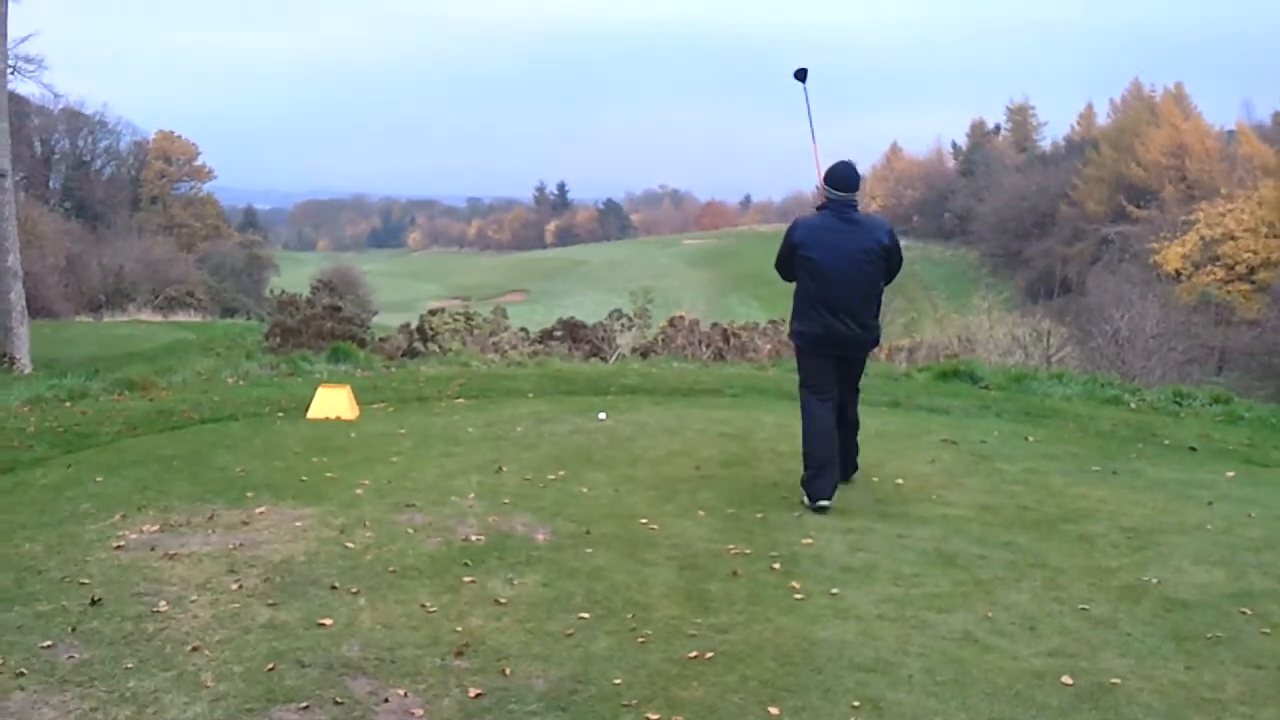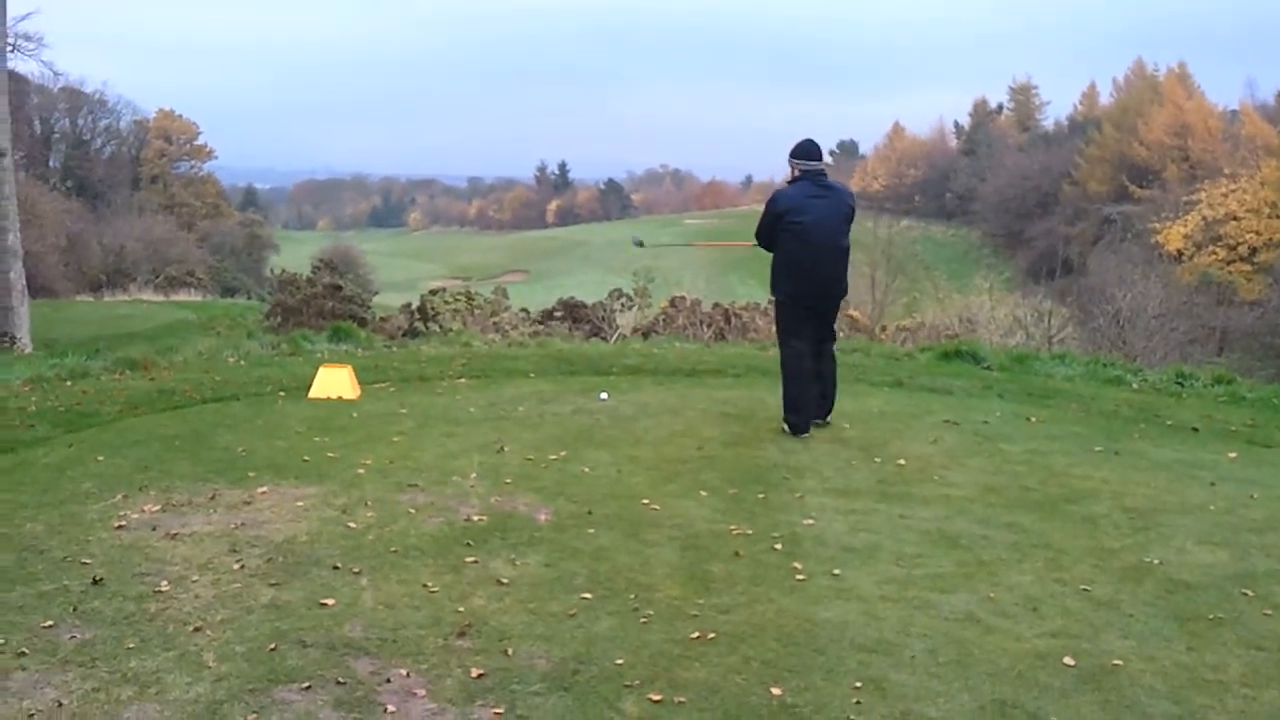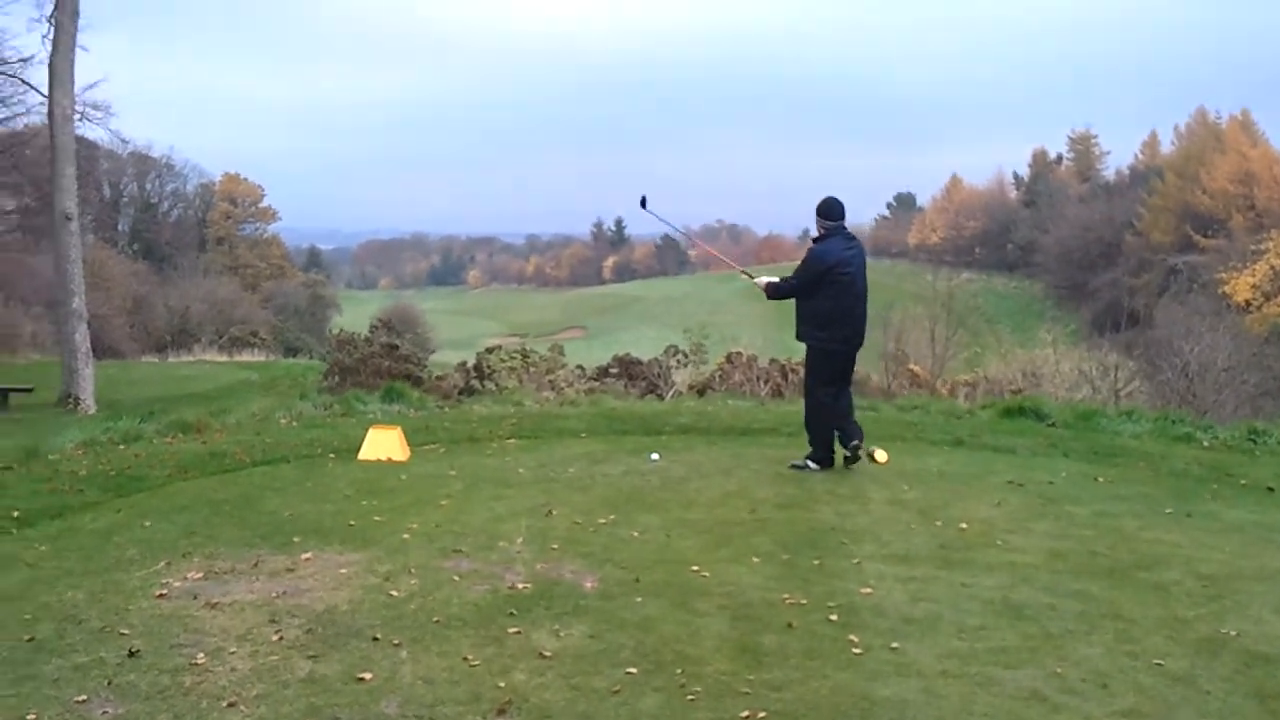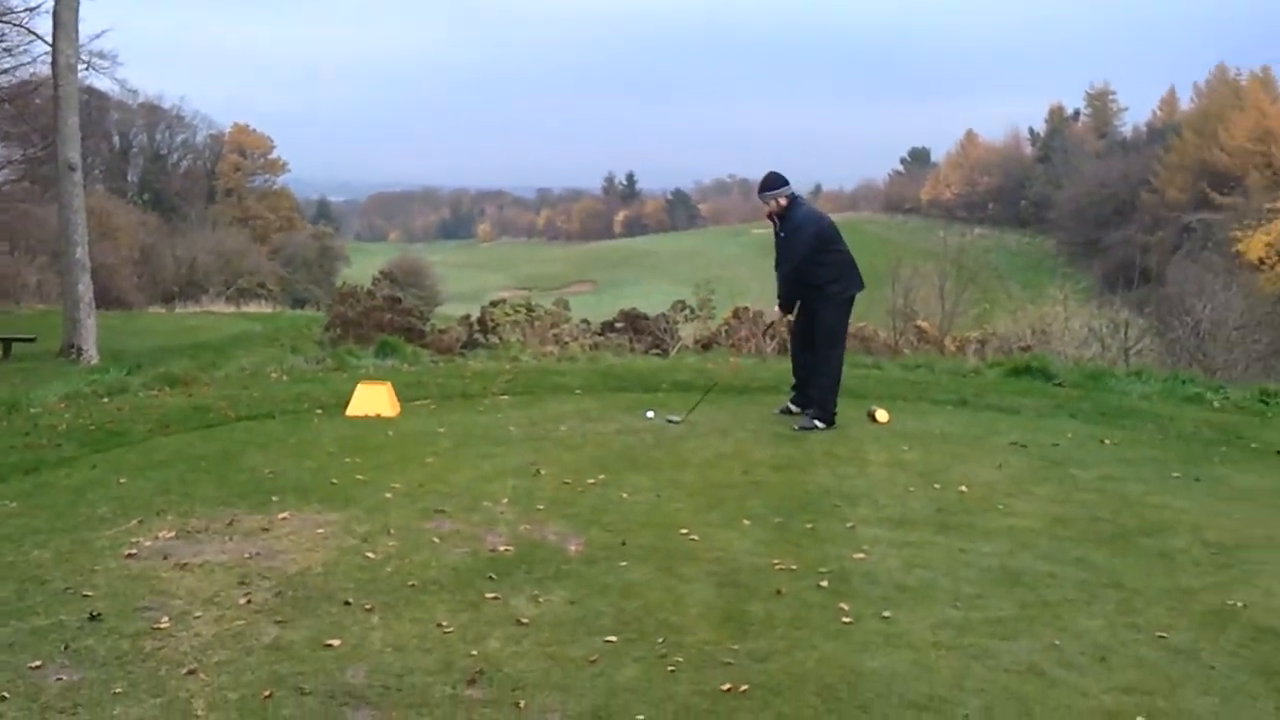
dt=1s
person 1, frame 1
left shoulder: (802, 228)
right shoulder: (881, 230)
left elbow: (785, 271)
right elbow: (891, 272)
left hip: (814, 333)
right hip: (859, 334)
left knee: (818, 404)
right knee: (847, 399)
left ankle: (820, 488)
right ankle: (844, 468)
person 1, frame 2
left shoulder: (783, 198)
right shoulder: (845, 196)
left elbow: (764, 240)
left hip: (793, 289)
right hip: (831, 287)
left knee: (795, 351)
right knee: (824, 344)
left ankle: (798, 421)
right ankle: (821, 409)
person 1, frame 3
left shoulder: (821, 253)
right shoulder: (854, 247)
left elbow: (797, 286)
left wrist: (769, 286)
right wrist: (781, 281)
left hip: (826, 335)
right hip: (851, 333)
left knee: (819, 394)
right knee: (840, 388)
left ankle: (821, 456)
right ankle: (851, 438)
person 1, frame 4
left shoulder: (804, 220)
right shoulder: (785, 218)
left elbow: (794, 267)
right elbow: (784, 263)
left wrist: (784, 305)
right wrist: (784, 299)
left hip: (836, 289)
right hip: (813, 289)
left knee: (827, 348)
right knee: (801, 340)
left ankle: (823, 414)
right ankle: (803, 398)
